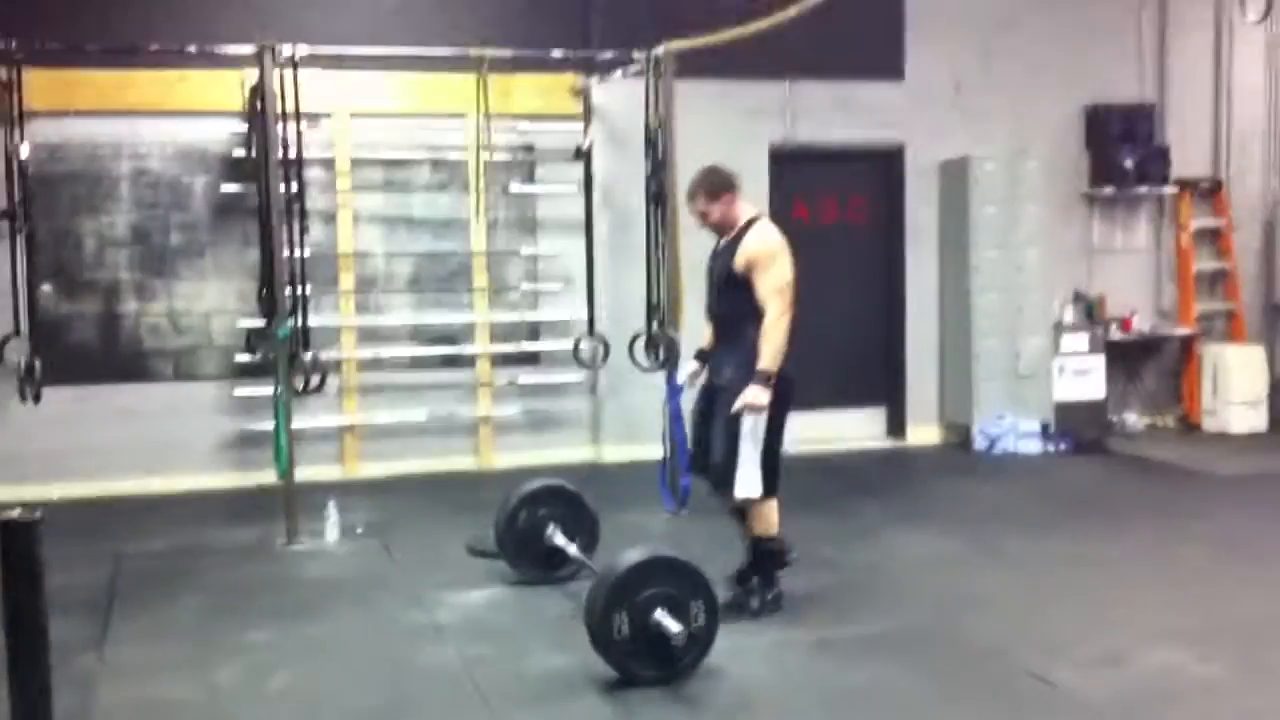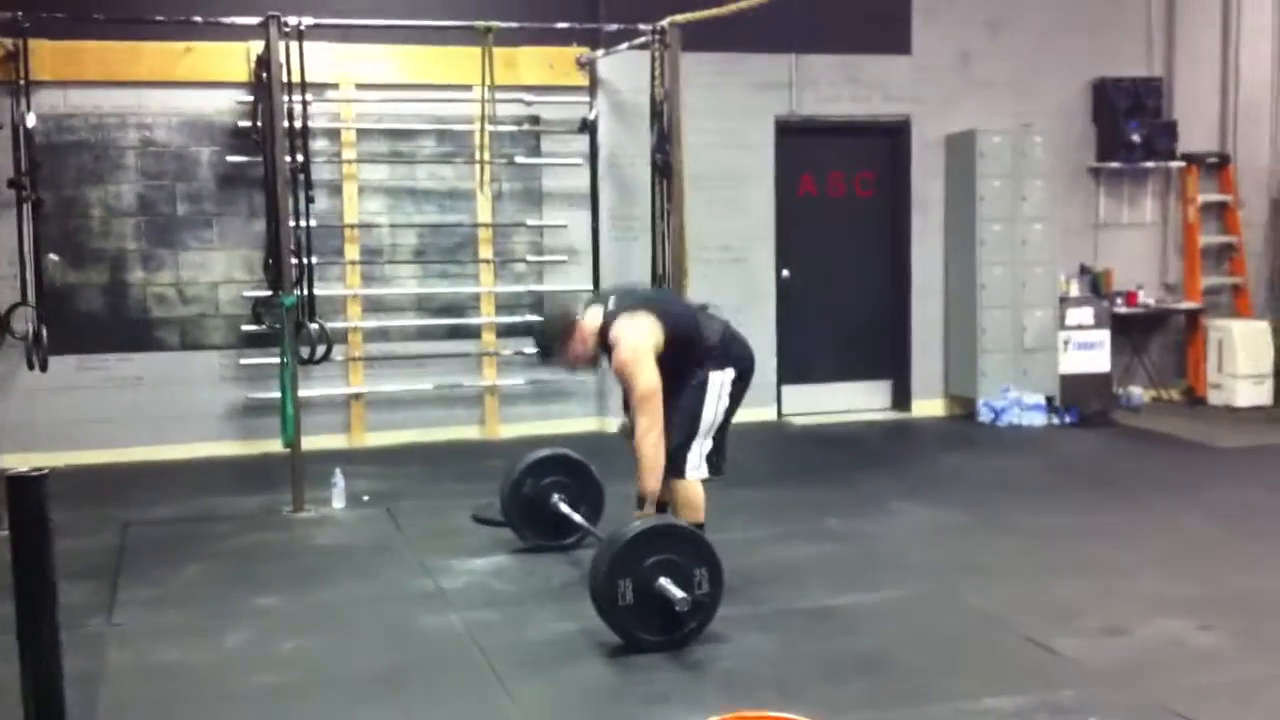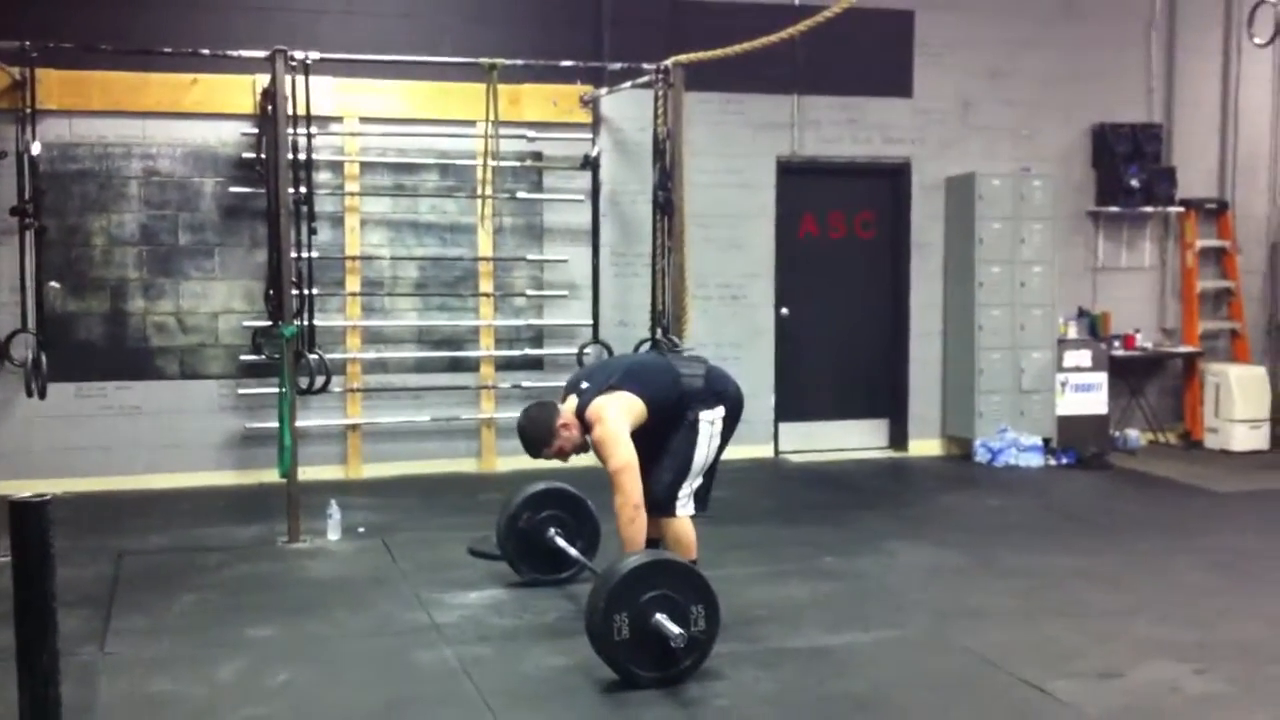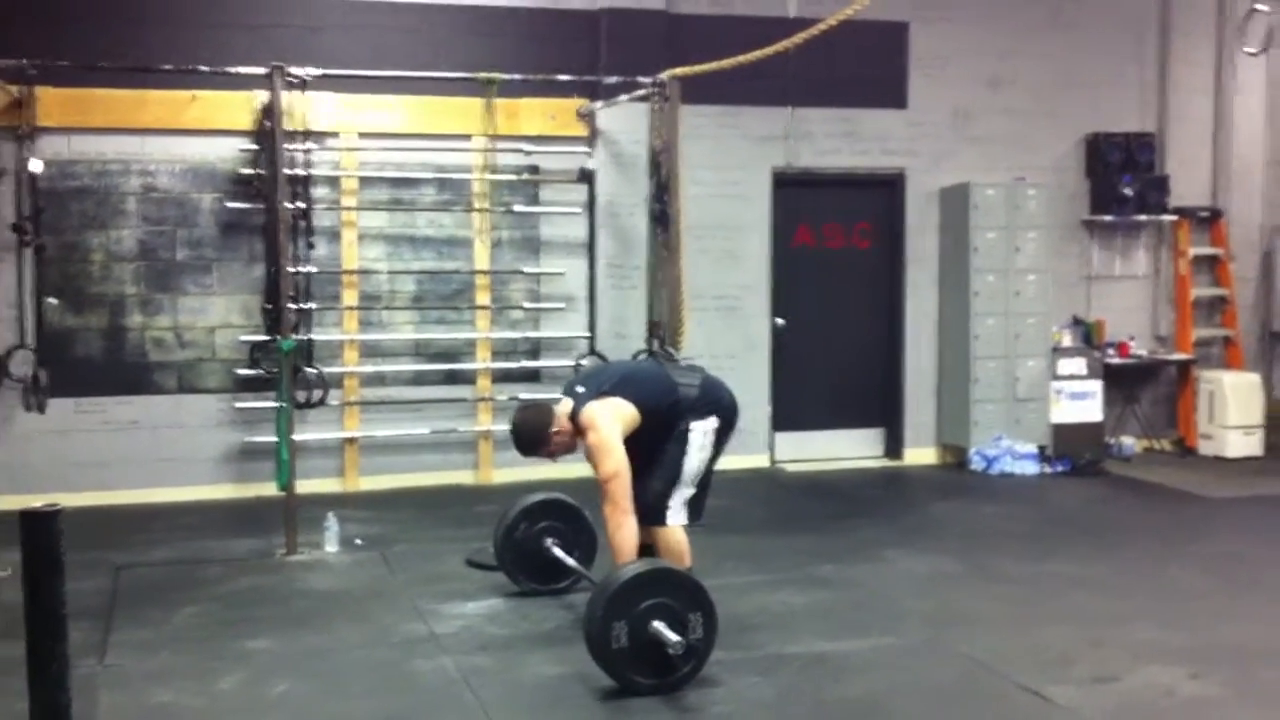
dt=1s
person 1, frame 1
left shoulder: (762, 241)
right shoulder: (727, 242)
left elbow: (778, 314)
left wrist: (763, 380)
right wrist: (702, 355)
left hip: (751, 378)
right hip: (723, 371)
left knee: (753, 480)
right knee: (711, 465)
left ankle: (764, 585)
right ankle: (766, 553)
person 1, frame 2
left shoulder: (628, 344)
right shoulder: (591, 315)
left elbow: (649, 430)
left wrist: (646, 507)
right wrist: (630, 411)
left hip: (720, 362)
right hip: (686, 358)
left knee: (679, 457)
right knee: (658, 447)
person 1, frame 3
left shoulder: (604, 421)
right shoulder: (572, 394)
left elbow: (630, 505)
left hip: (711, 400)
right hip: (678, 399)
left knee: (667, 497)
right knee: (642, 486)
person 1, frame 4
left shoulder: (598, 426)
right shoulder: (571, 396)
left elbow: (618, 512)
left hip: (707, 409)
right hip: (673, 407)
left knee: (660, 507)
right knee: (635, 496)
